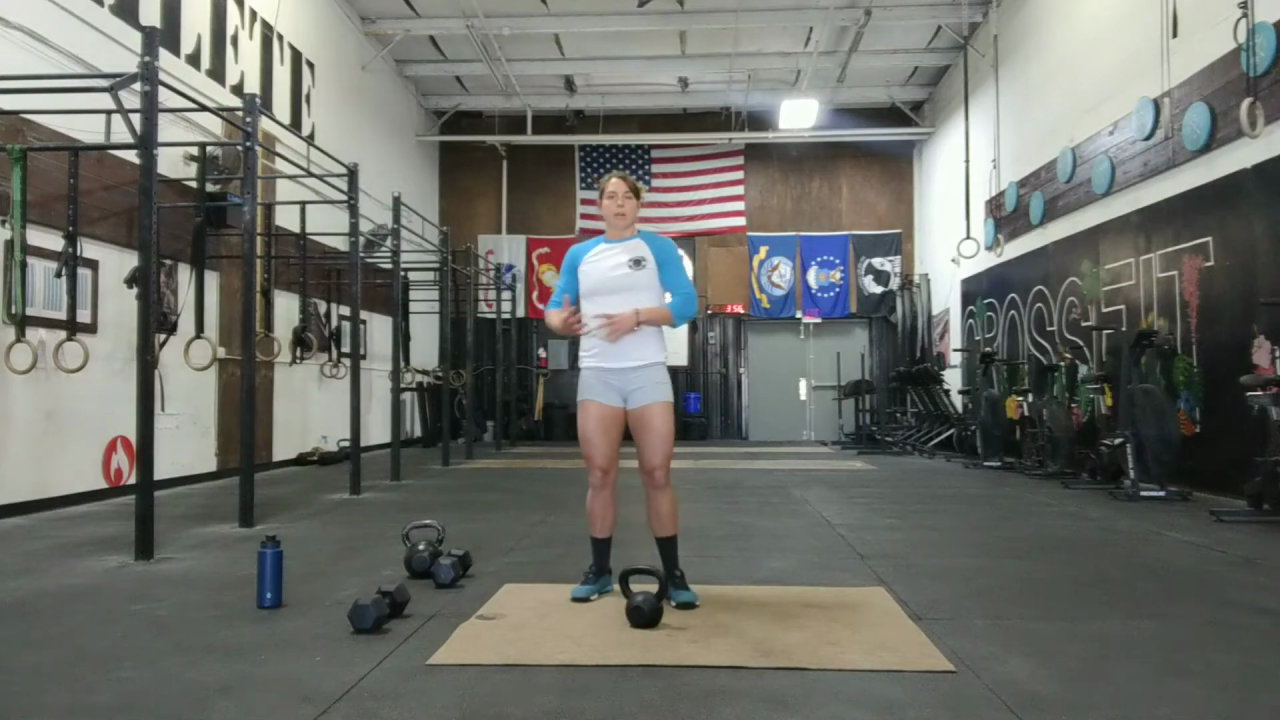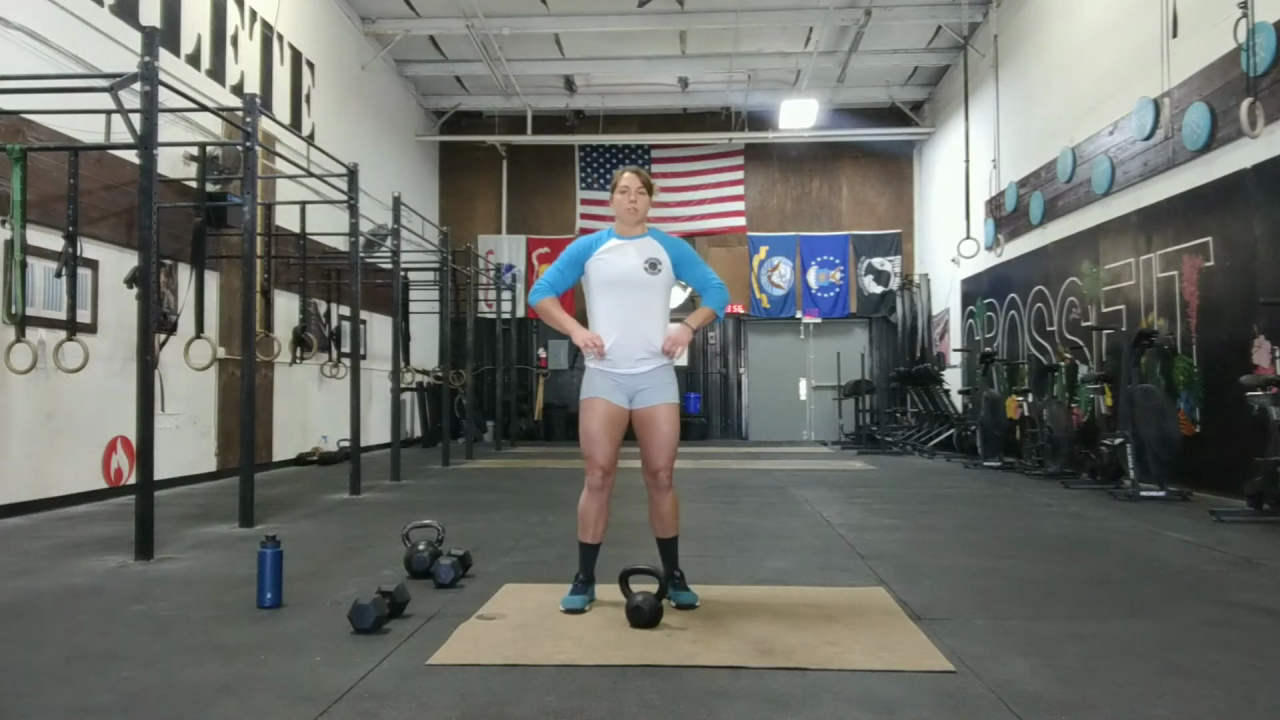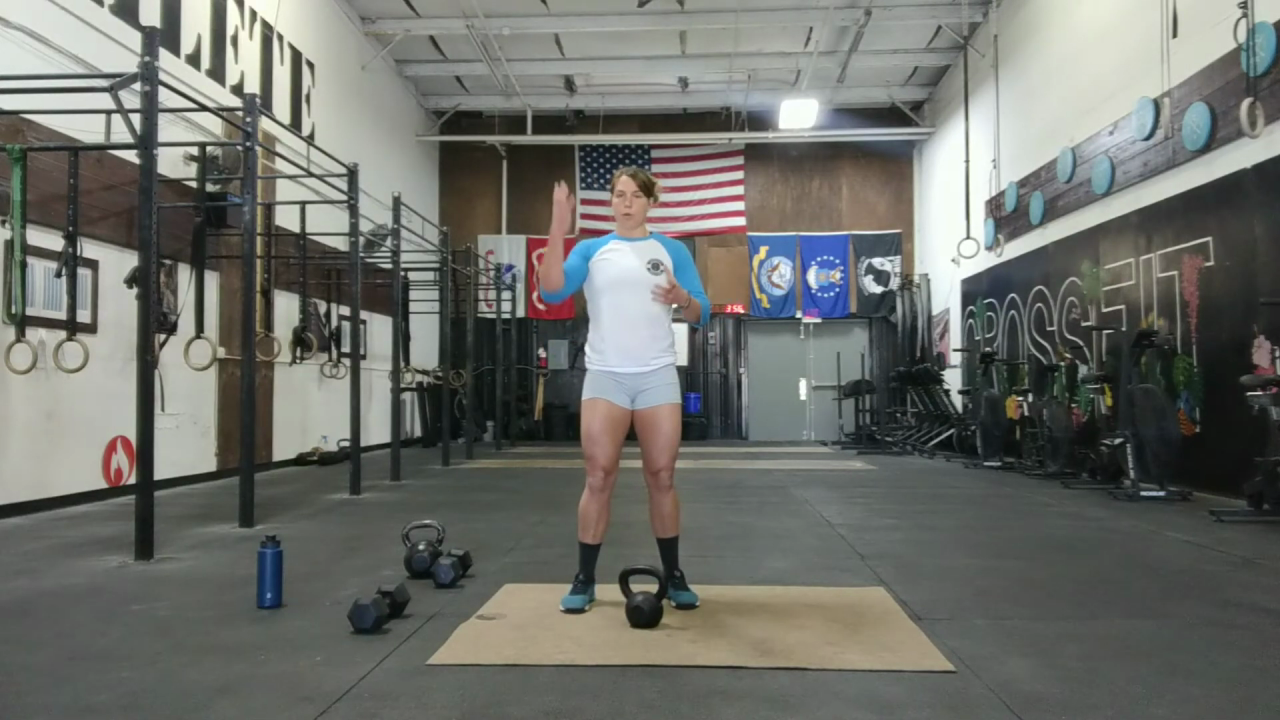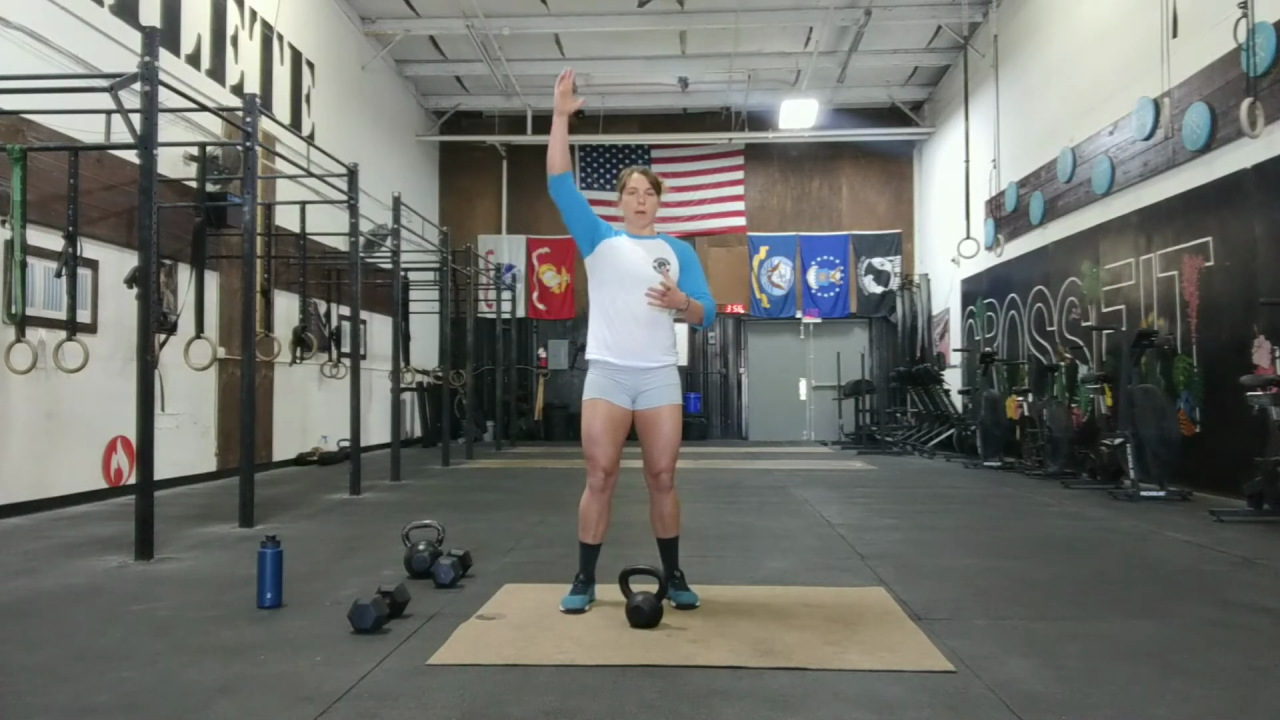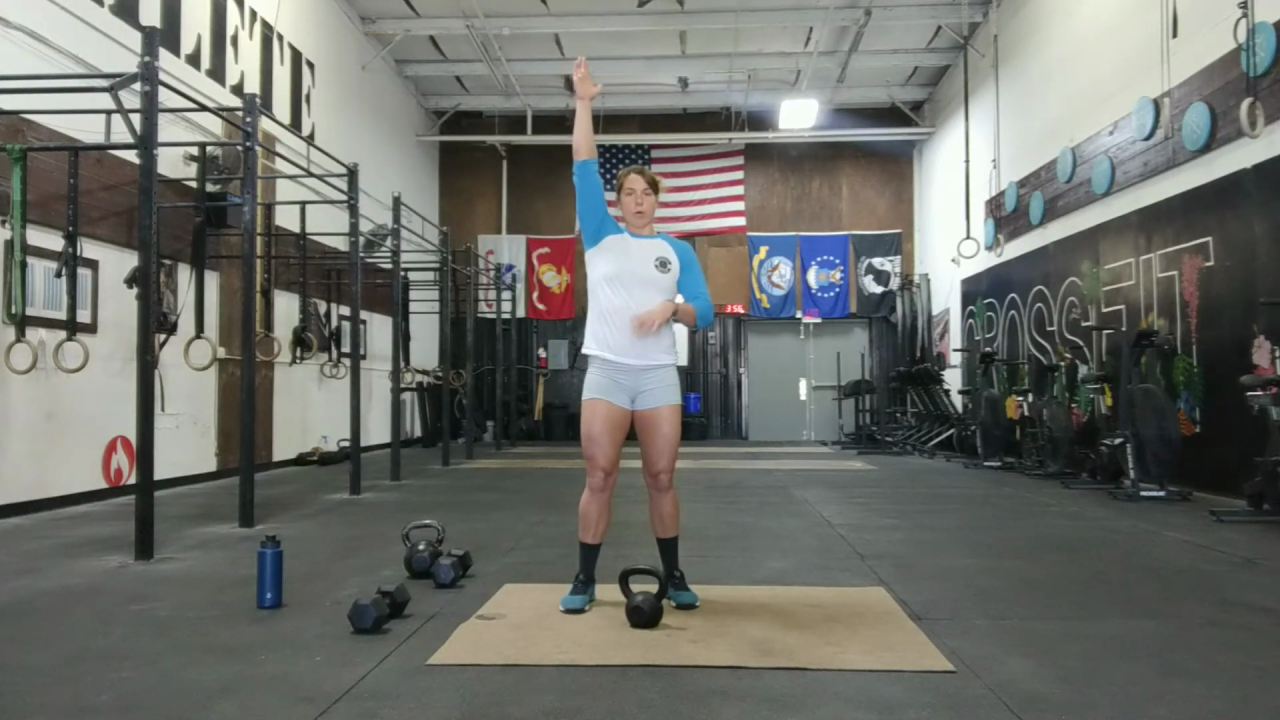
dt=1s
person 1, frame 1
left shoulder: (660, 248)
right shoulder: (579, 255)
left elbow: (686, 305)
right elbow: (557, 305)
left wrist: (636, 317)
right wrist: (558, 322)
left hip: (648, 374)
right hip: (597, 376)
left knee: (657, 476)
right knee: (600, 476)
left ankle: (673, 573)
right ankle: (599, 570)
person 1, frame 2
left shoulder: (672, 248)
right shoulder: (586, 248)
left elbow: (716, 291)
right elbow: (541, 293)
left wrist: (687, 327)
right wrist: (576, 329)
left hip: (656, 375)
right hip: (604, 375)
left knee: (661, 478)
right knee: (598, 477)
left ankle: (673, 576)
right ankle: (584, 579)
person 1, frame 3
left shoulder: (673, 250)
right shoulder: (590, 250)
left elbow: (700, 315)
right elbow: (552, 294)
left wrist: (681, 298)
right wrist: (557, 233)
left hip: (658, 376)
right hip: (604, 376)
left knee: (661, 477)
right knee: (598, 477)
left ankle: (673, 576)
right ankle: (584, 579)
person 1, frame 4
left shoulder: (679, 251)
right shoulder: (598, 239)
left elbow: (705, 314)
right elbow: (559, 183)
left wrist: (680, 301)
right wrist: (561, 116)
left hip: (659, 375)
right hip: (606, 373)
left knee: (662, 478)
right knee: (599, 477)
left ankle: (673, 575)
right ankle: (584, 579)
person 1, frame 5
left shoulder: (679, 251)
right shoulder: (600, 234)
left elbow: (704, 312)
right elbow: (585, 168)
left wrist: (671, 309)
right wrist: (584, 103)
left hip: (659, 374)
right hip: (606, 371)
left knee: (662, 478)
right knee: (599, 477)
left ankle: (673, 575)
right ankle: (585, 579)
